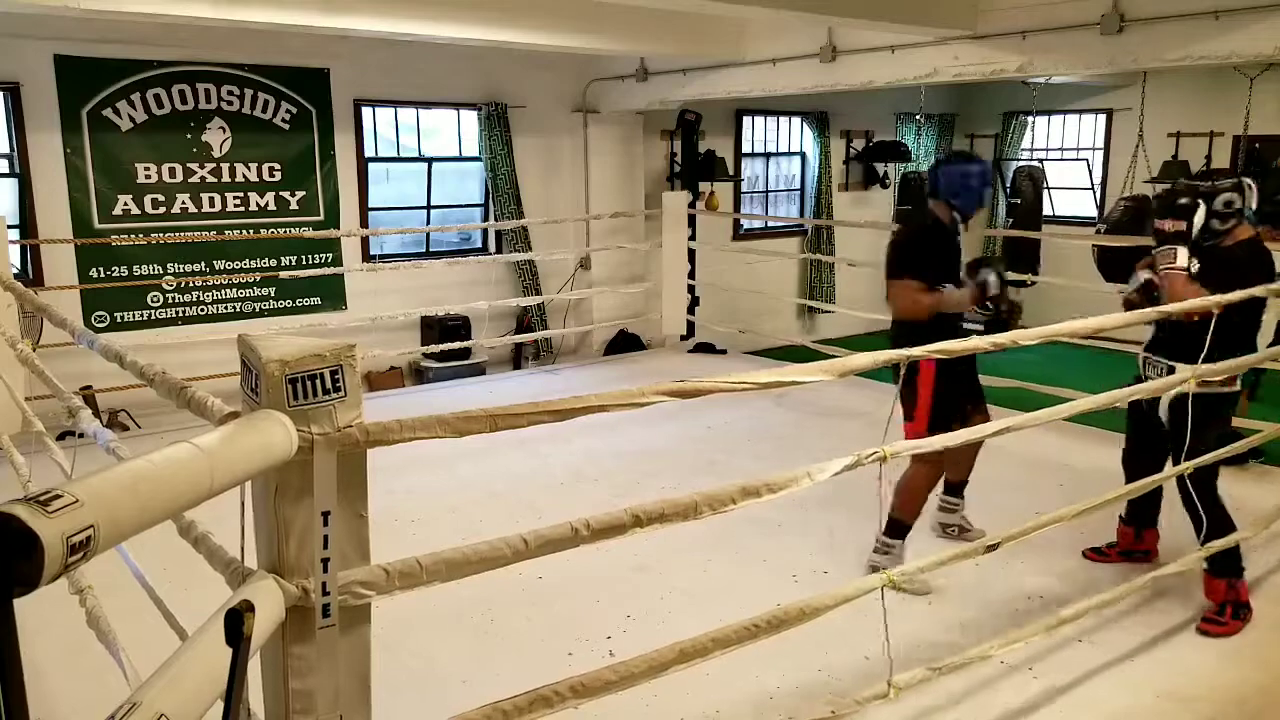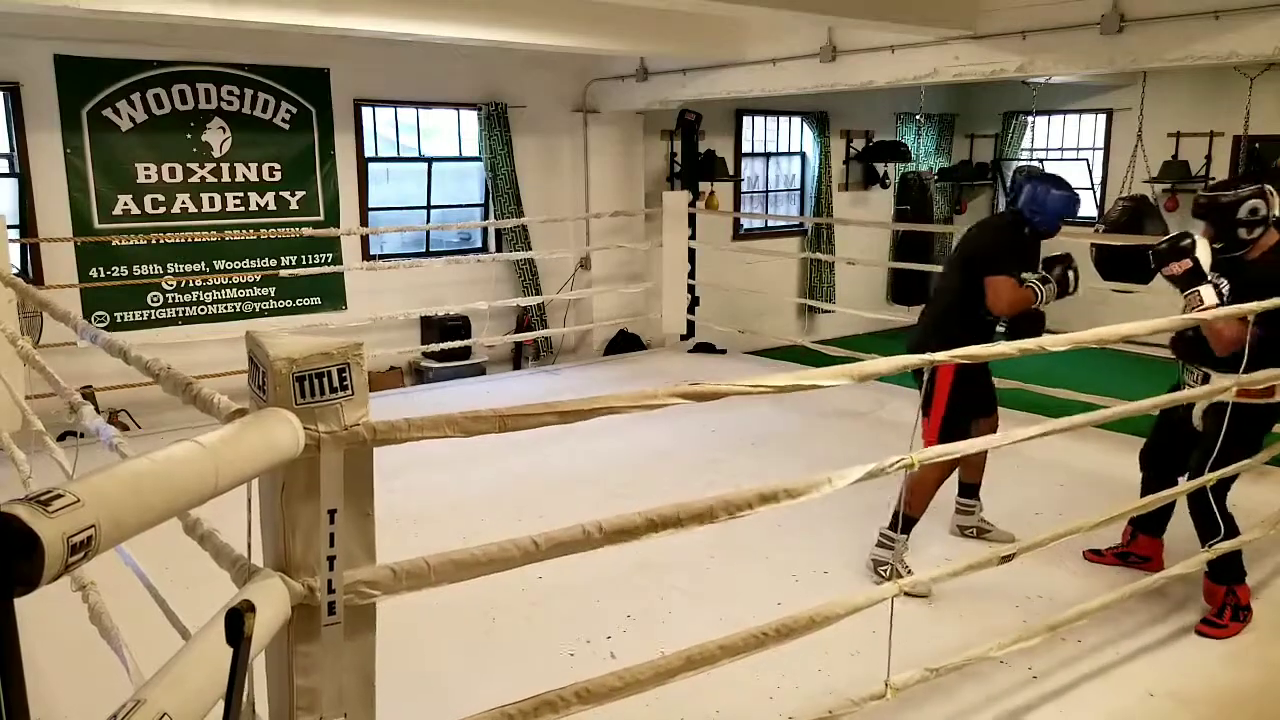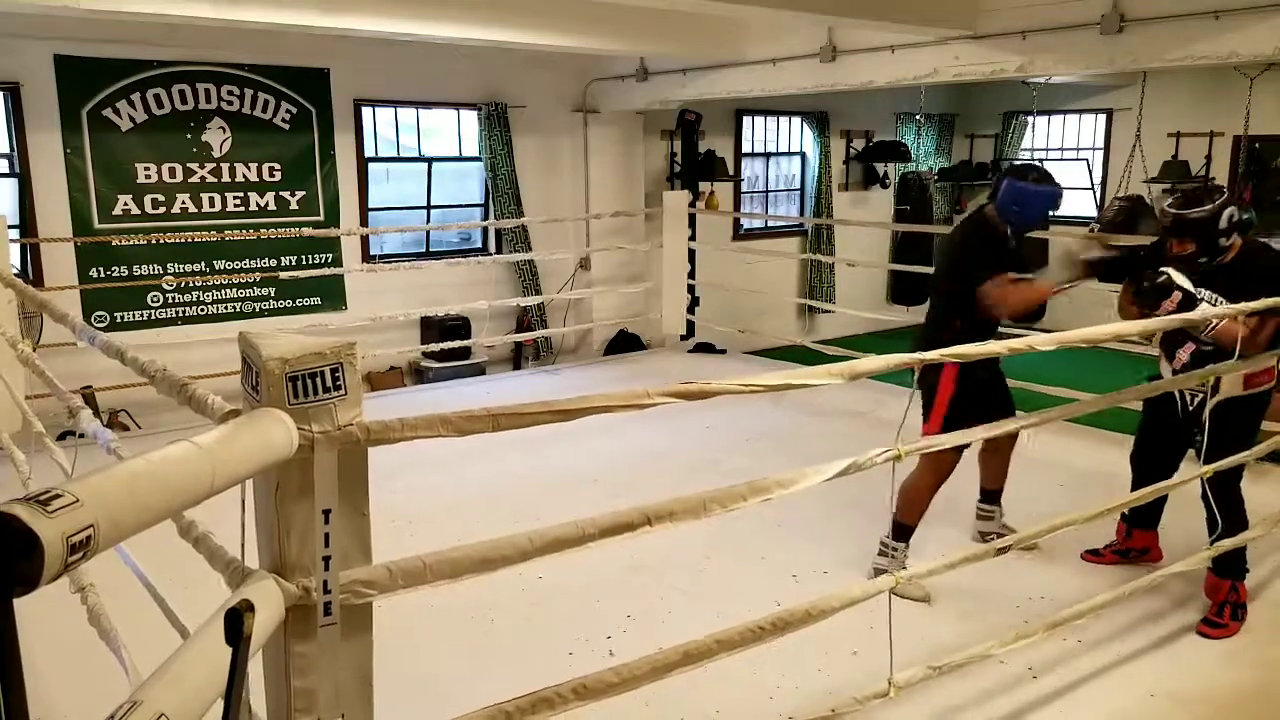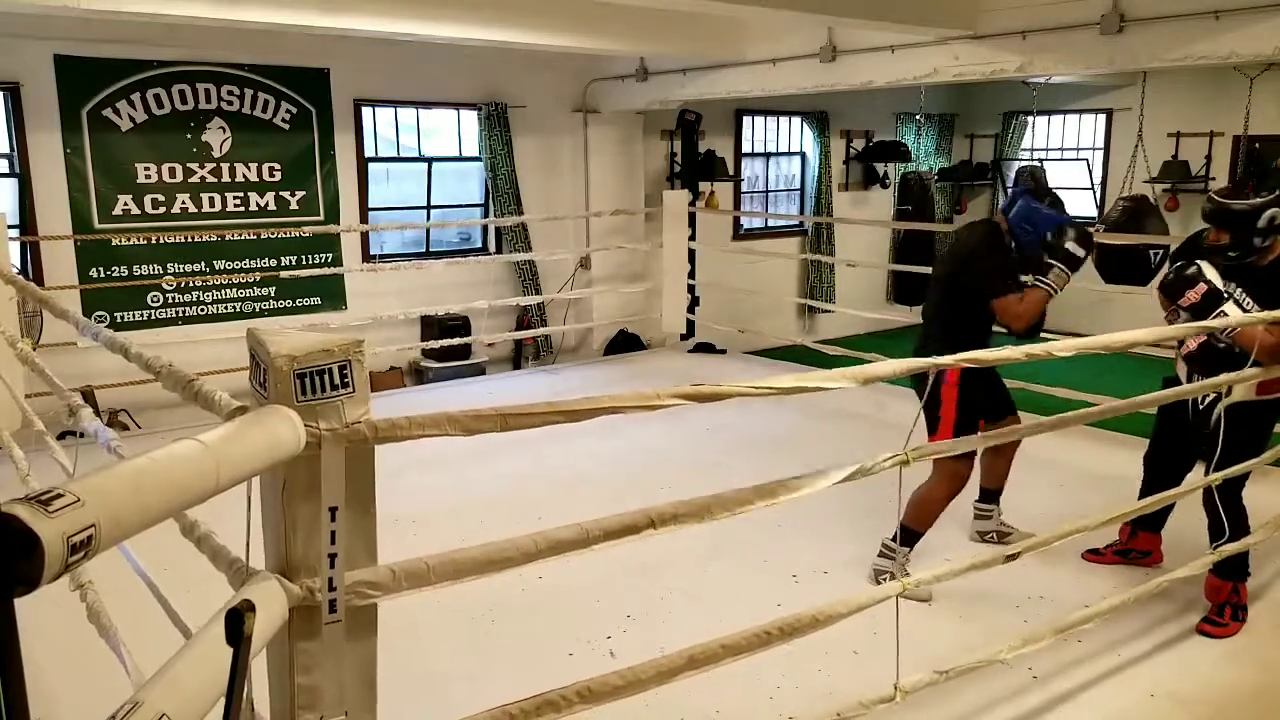
dt=0.7s
person 1, frame 1
left shoulder: (1249, 261)
right shoulder: (1198, 240)
left elbow: (1183, 304)
right elbow: (1149, 270)
left wrist: (1175, 245)
right wrist: (1143, 287)
left hip: (1201, 389)
right hip: (1158, 375)
left knee: (1194, 482)
right knee: (1139, 460)
left ankle: (1230, 592)
right ankle: (1138, 539)
person 1, frame 2
right shoulder: (1228, 252)
left elbow: (1227, 343)
left wrist: (1195, 281)
right wrist: (1186, 328)
right hip: (1200, 383)
left knee: (1205, 490)
right knee: (1158, 460)
left ankle: (1231, 595)
right ankle: (1143, 545)
person 1, frame 3
right shoulder: (1164, 254)
right elbow: (1129, 305)
left wrist: (1192, 308)
right wrist: (1167, 330)
left hip: (1235, 391)
right hip: (1177, 379)
left knee: (1218, 484)
right knee: (1148, 461)
left ankle: (1229, 588)
right ankle: (1138, 540)
person 1, frame 4
right shoulder: (1201, 249)
right elbow: (1167, 292)
left wrist: (1216, 305)
right wrist: (1186, 328)
right hip: (1192, 380)
left knee: (1221, 490)
right knee: (1161, 464)
left ankle: (1231, 591)
right ankle: (1141, 541)
person 2, frame 1
left shoulder: (946, 227)
right shoulder: (917, 234)
right elbow: (905, 305)
left wrist: (980, 292)
right wrist: (970, 293)
left hip: (949, 345)
right hip: (922, 355)
left knee: (976, 424)
right knee: (930, 457)
left ankle: (949, 514)
right ankle: (886, 551)
person 2, frame 2
left shoulder: (1010, 234)
right shoulder: (1000, 236)
right elbow: (1001, 302)
left wrist: (1024, 316)
right wrist: (1052, 284)
left hip: (966, 346)
right hip: (942, 350)
left knee: (984, 426)
right knee: (944, 453)
left ankle: (968, 516)
right ankle: (888, 549)
person 2, frame 3
left shoulder: (1004, 232)
right shoulder: (971, 240)
right elbow: (1007, 304)
left wrist: (1025, 290)
left hip: (978, 353)
right hip: (947, 361)
left knee: (1002, 433)
right knee: (941, 458)
left ankle: (989, 519)
right ankle: (890, 555)
person 2, frame 4
left shoulder: (991, 240)
right shoulder: (985, 247)
right elbow: (1016, 319)
right wrist: (1061, 268)
right hip: (944, 365)
left knee: (1005, 430)
right knee: (953, 469)
left ankle: (987, 521)
right ankle: (891, 558)
